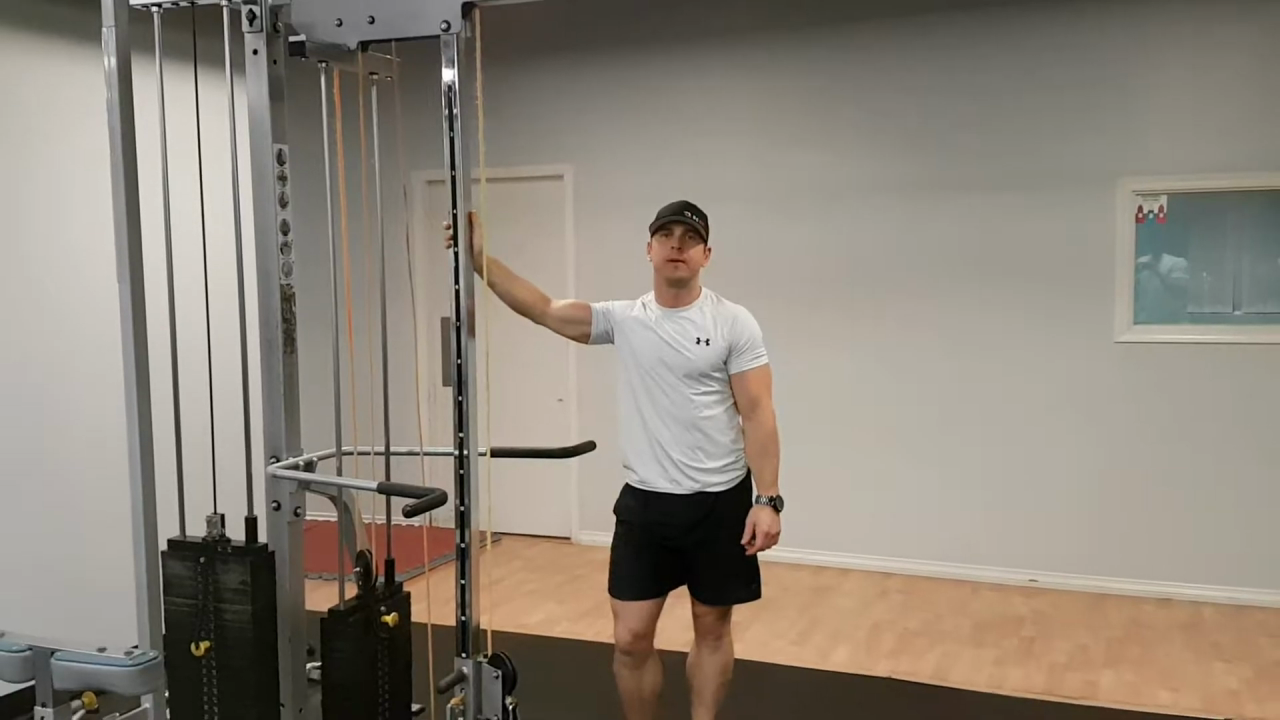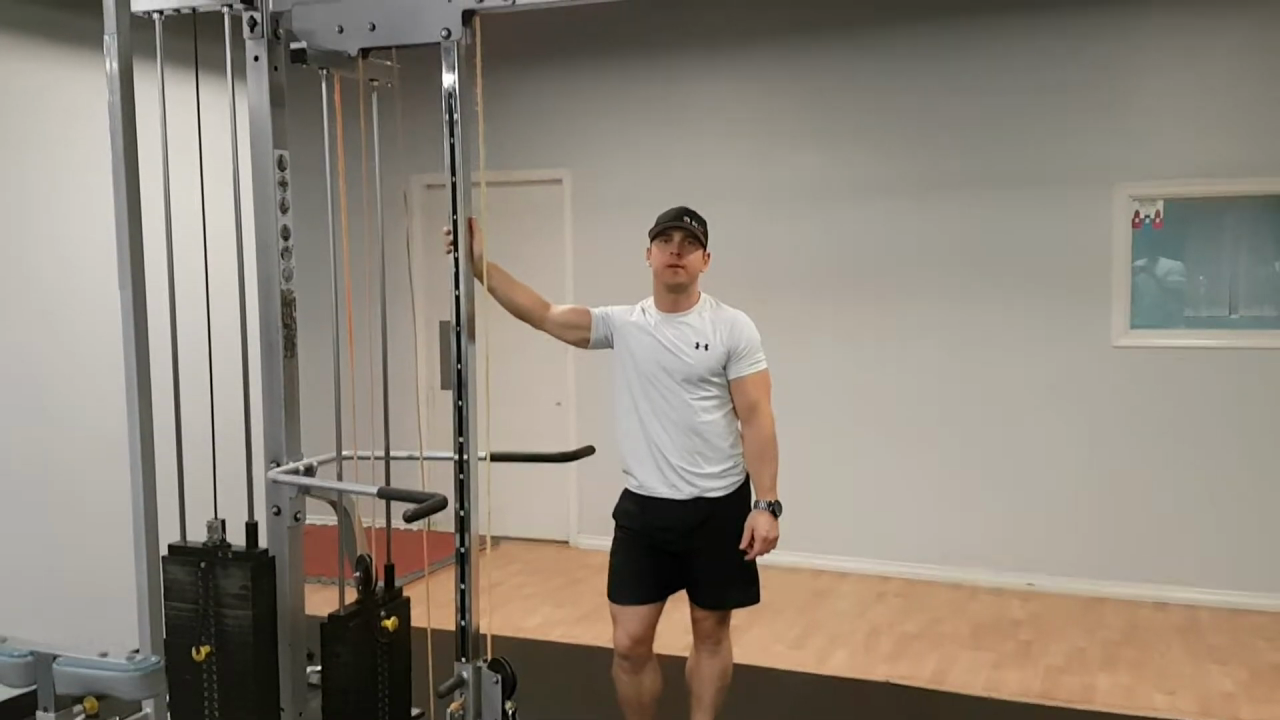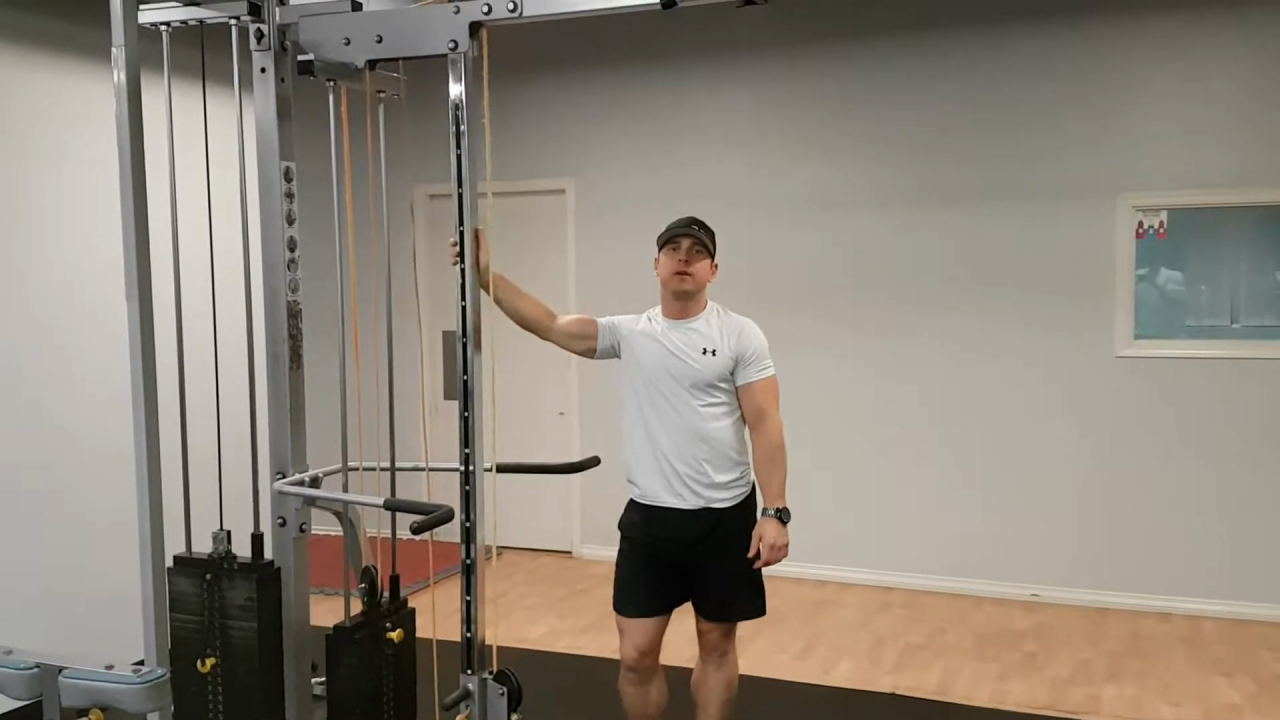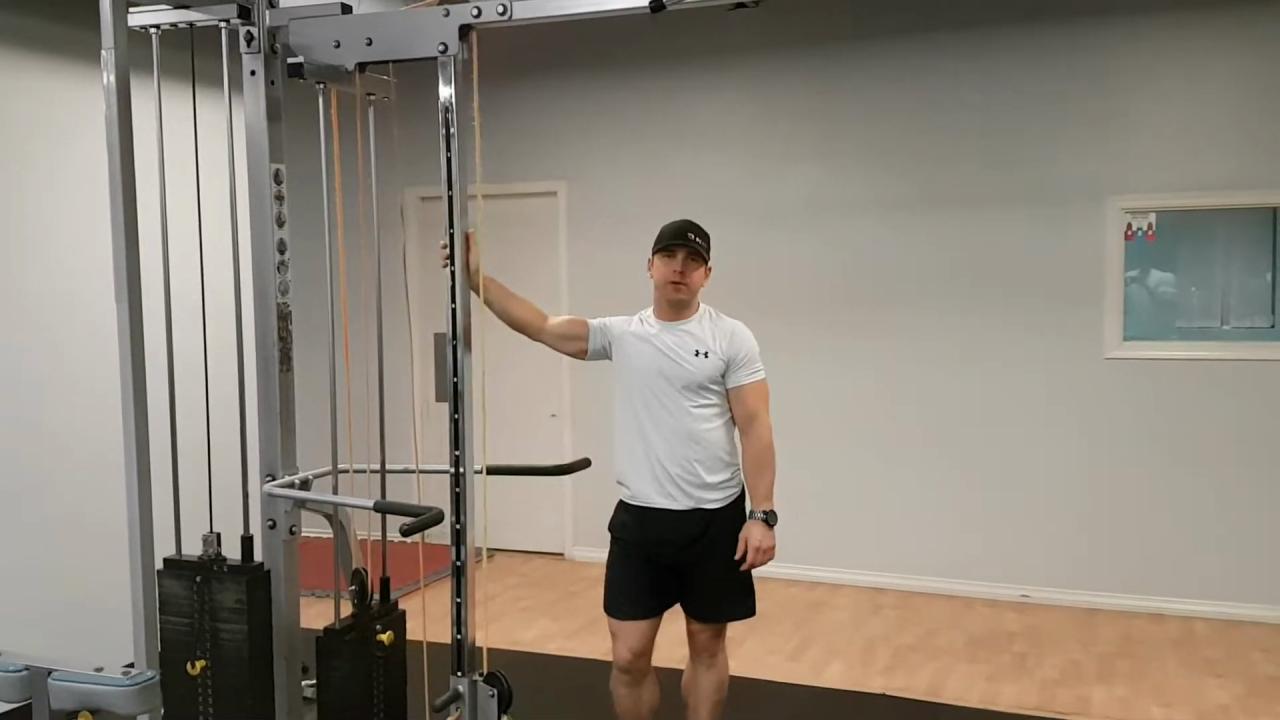
dt=0.7s
person 1, frame 1
left shoulder: (733, 322)
right shoulder: (622, 319)
left elbow: (757, 413)
right elbow: (543, 309)
left wrist: (767, 500)
right wrist: (481, 257)
left hip: (719, 501)
right hip: (645, 502)
left knee: (712, 627)
right knee: (631, 638)
person 1, frame 2
left shoulder: (732, 327)
right shoulder: (621, 324)
left elbow: (756, 418)
right elbow: (542, 315)
left wrist: (766, 504)
right wrist: (480, 262)
left hip: (718, 506)
right hip: (645, 507)
left knee: (711, 631)
right knee: (630, 642)
person 1, frame 3
left shoulder: (740, 335)
right shoulder: (628, 333)
left elbow: (764, 425)
right elbow: (548, 325)
left wrist: (774, 512)
right wrist: (486, 273)
left hip: (724, 516)
right hip: (650, 517)
left knee: (716, 644)
right knee: (636, 654)
person 1, frame 4
left shoulder: (731, 338)
right shoulder: (620, 334)
left elbow: (755, 429)
right elbow: (539, 326)
left wrist: (762, 515)
right wrist: (476, 275)
left hip: (714, 519)
right hip: (641, 518)
left knee: (707, 646)
right knee: (629, 655)
